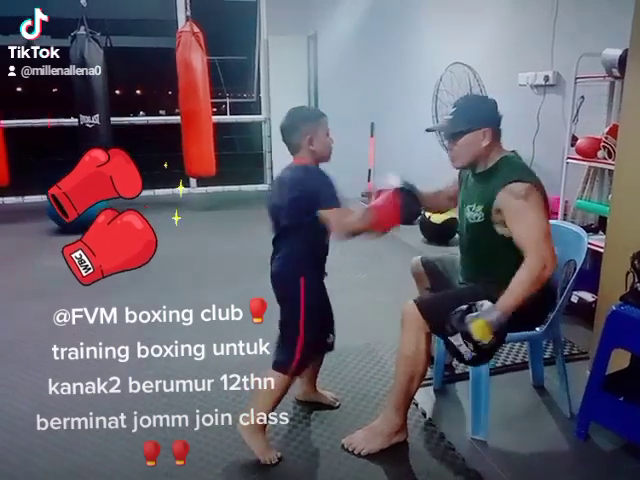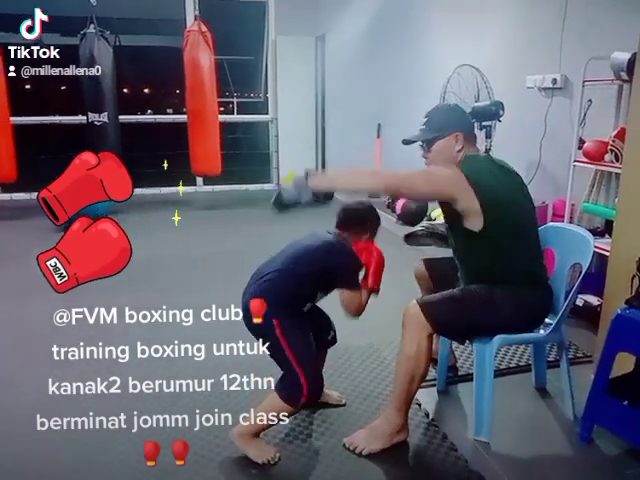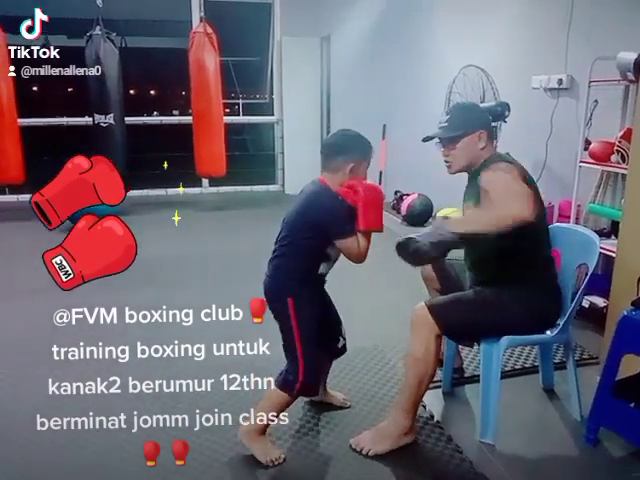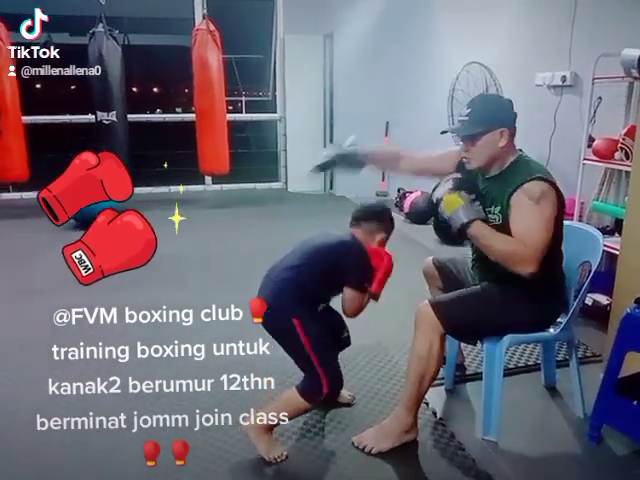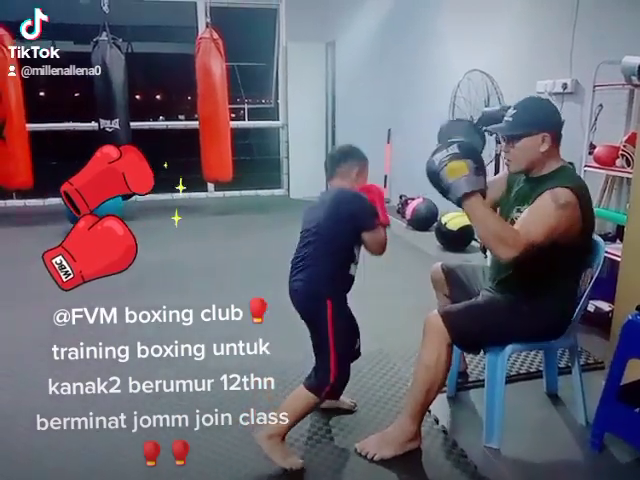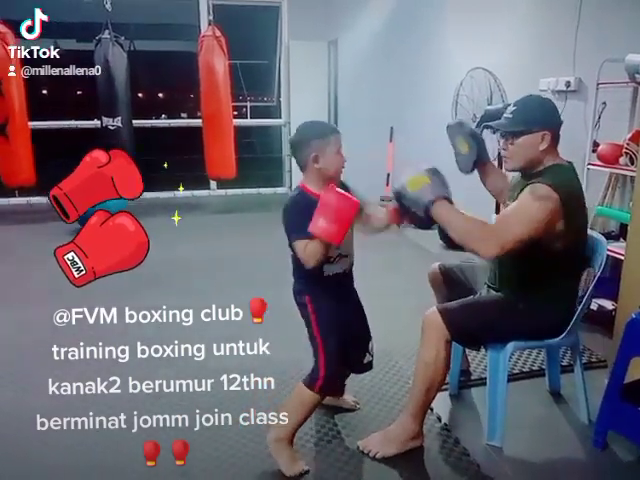
dt=0.4s
person 1, frame 1
left shoulder: (515, 187)
right shoulder: (474, 171)
left elbow: (541, 262)
right elbow: (442, 202)
left wrist: (496, 315)
left hip: (514, 300)
right hip: (484, 281)
left knee: (416, 314)
right knee: (423, 266)
left ankle: (393, 424)
right ankle: (437, 347)
person 1, frame 2
left shoulder: (457, 176)
right shoulder: (490, 170)
left elbow: (382, 182)
left wrist: (310, 181)
right wrist: (446, 231)
left hip: (518, 301)
right hip: (506, 283)
left knee: (416, 315)
left ankle: (395, 424)
right ankle: (432, 352)
person 1, frame 3
left shoulder: (499, 173)
right shoulder: (486, 175)
left elbow: (519, 211)
left wrist: (445, 228)
right wrist: (441, 241)
left hip: (528, 300)
right hip: (502, 282)
left knee: (425, 316)
right knee: (432, 270)
left ankle: (401, 425)
person 1, frame 4
left shoulder: (533, 187)
right shoulder: (471, 163)
left elbow: (526, 262)
right elbow: (412, 161)
left wrist: (468, 222)
right wrist: (362, 156)
left hip: (530, 298)
right hip: (489, 276)
left knee: (428, 315)
right knee: (433, 268)
left ankle: (403, 423)
right ankle: (445, 352)
person 1, frame 5
left shoulder: (562, 195)
right shoulder: (522, 173)
left elbow: (509, 247)
right elbow: (486, 199)
left wrist: (466, 192)
right wrist: (468, 171)
left hip: (539, 308)
right hip: (506, 284)
left knee: (438, 324)
right knee: (441, 274)
left ankle: (407, 430)
right ankle: (455, 360)
person 1, frame 6
left shoulder: (550, 190)
right shoulder: (537, 172)
left elbow: (490, 243)
right elbow: (508, 195)
left wrist: (436, 203)
right wrist: (479, 158)
left hip: (538, 307)
right hip: (511, 283)
left knee: (436, 321)
right knee: (440, 275)
left ankle: (409, 428)
right ankle: (456, 358)
person 2, frame 1
left shoulder: (285, 179)
right shoulder: (314, 180)
left elbow: (281, 221)
right elbow: (342, 225)
right wrist: (374, 216)
left hip: (290, 268)
right hip: (300, 274)
left knee: (322, 331)
right knee: (295, 349)
left ankle: (308, 389)
right ankle: (252, 424)
person 2, frame 2
left shoulder: (324, 241)
right shoulder: (344, 255)
right elbow: (353, 308)
left wrist: (359, 270)
right wrist: (370, 281)
left hip: (264, 298)
right hip: (267, 308)
left knee: (323, 332)
right knee: (303, 384)
left ankle: (316, 391)
right ankle: (245, 433)
person 2, frame 3
left shoulder: (322, 192)
right shoulder: (329, 203)
left elbow: (338, 238)
right elbow: (357, 253)
left wrist: (357, 210)
right wrist: (367, 219)
left hip: (305, 280)
right hip: (289, 287)
left knee: (332, 338)
right knee: (303, 370)
left ankle: (319, 391)
right ankle: (253, 429)
person 2, frame 4
left shoulder: (337, 240)
right shoulder: (357, 254)
right elbow: (352, 308)
left wrist: (363, 280)
right wrist: (374, 287)
left hip: (276, 297)
right hip: (285, 308)
left knee: (337, 334)
right knee: (324, 382)
left ankle: (325, 394)
right ankle: (260, 426)
person 2, frame 5
left shoulder: (320, 203)
right shoulder: (356, 201)
right elbow: (377, 247)
right wrist: (379, 216)
left hip: (303, 284)
right hip: (321, 291)
left knee: (348, 341)
right knee: (330, 372)
left ankle: (328, 397)
right ankle: (273, 433)
person 2, frame 6
left shoulder: (336, 193)
right shoulder: (298, 204)
left elbow: (371, 218)
right elbow: (310, 259)
left wrist: (397, 212)
right wrist: (328, 224)
left hip: (342, 287)
right hip: (316, 294)
left knee: (358, 347)
right knee: (327, 367)
left ankle: (332, 394)
right ankle: (280, 437)
